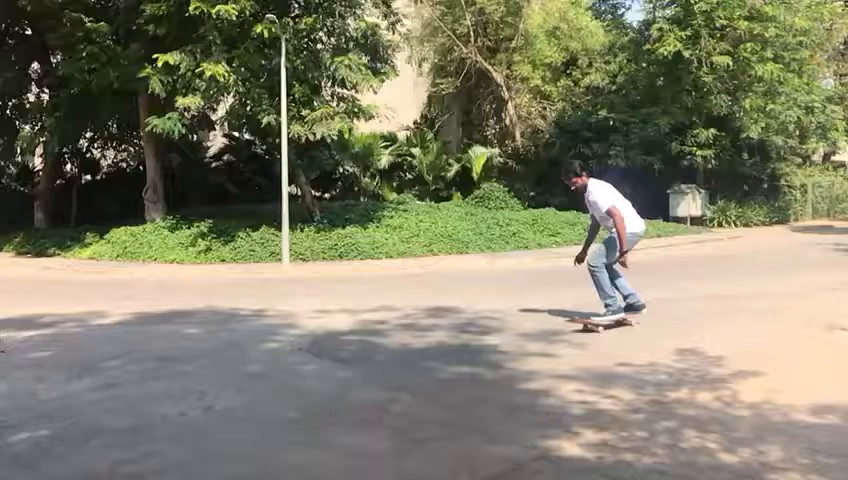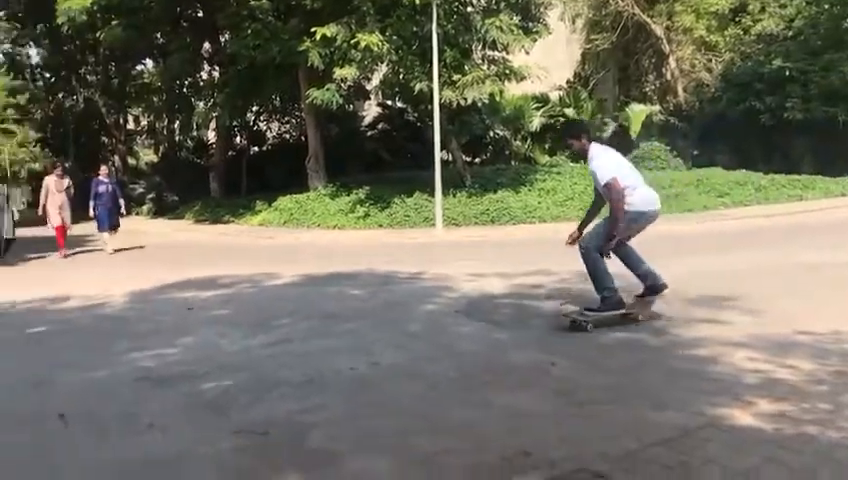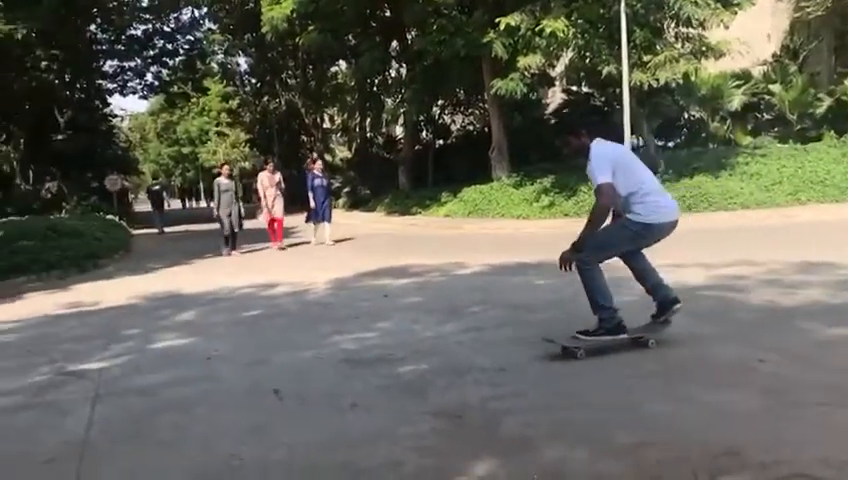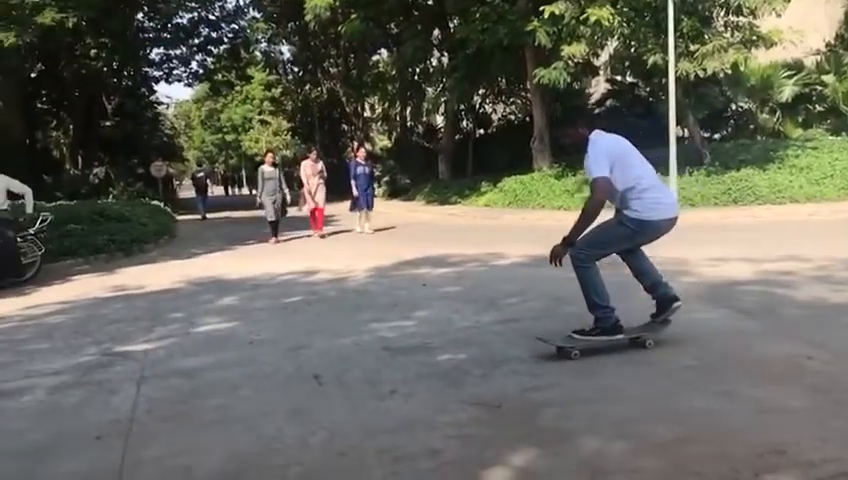
dt=0.7s
person 1, frame 1
left shoulder: (597, 192)
right shoulder: (589, 193)
left elbow: (618, 218)
right elbow: (595, 224)
left wrist: (624, 251)
right wrist: (584, 250)
left hip: (630, 229)
right hip: (630, 229)
left knee: (595, 263)
right knee: (604, 264)
left ankle: (613, 308)
right ankle: (634, 302)
person 1, frame 2
left shoulder: (598, 160)
right shoulder: (600, 155)
left elbow: (617, 195)
right elbow: (600, 200)
left wrist: (612, 235)
right wrist: (580, 229)
left hip: (637, 208)
right hip: (649, 205)
left knee: (588, 245)
right knee: (615, 243)
left ankle: (611, 300)
right ankle: (653, 283)
person 1, frame 3
left shoulder: (597, 158)
right shoulder: (610, 149)
left elbow: (604, 204)
left wrist: (576, 247)
right wrist: (613, 242)
left hip: (648, 219)
right hip: (668, 214)
left knee: (585, 257)
right knee: (624, 247)
left ankle: (610, 324)
right ankle: (665, 299)
person 1, frame 4
left shoulder: (596, 150)
right shoulder: (610, 141)
left elbow: (598, 199)
left wrist: (567, 242)
right wrist: (615, 230)
left hip: (646, 215)
right hip: (668, 209)
left knee: (581, 254)
right knee: (624, 243)
left ankle: (607, 323)
right ankle: (665, 296)
